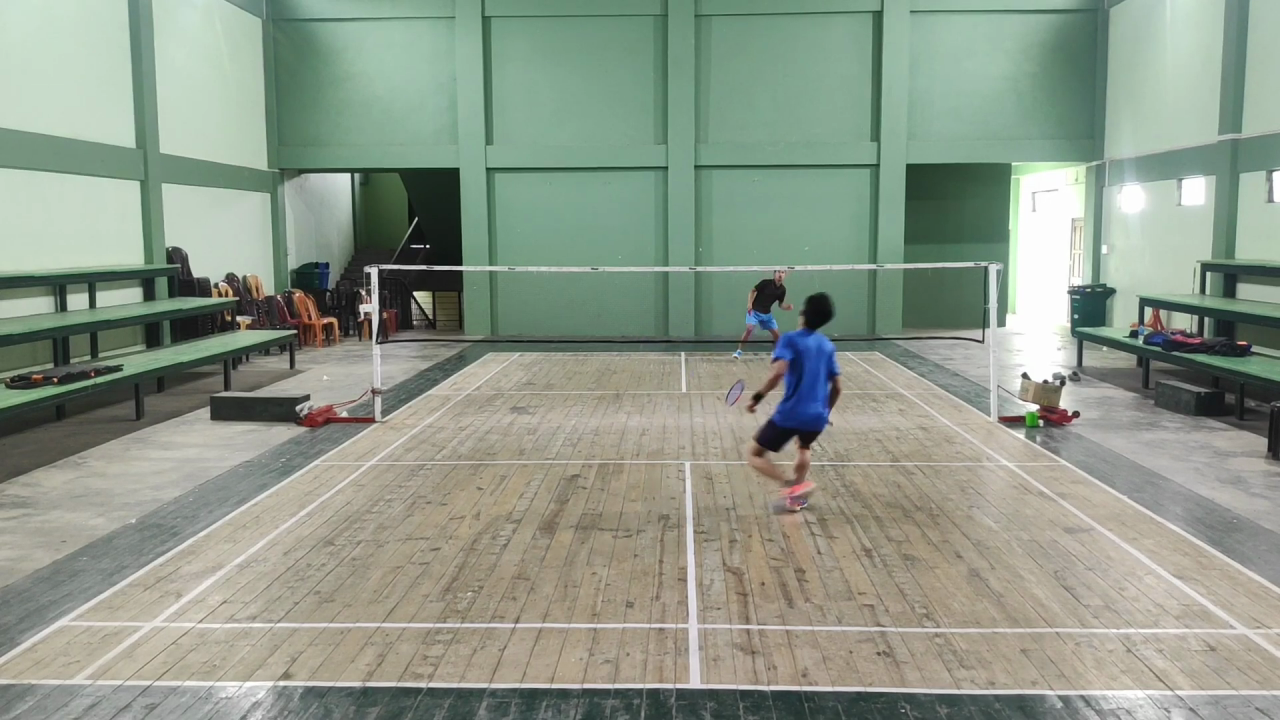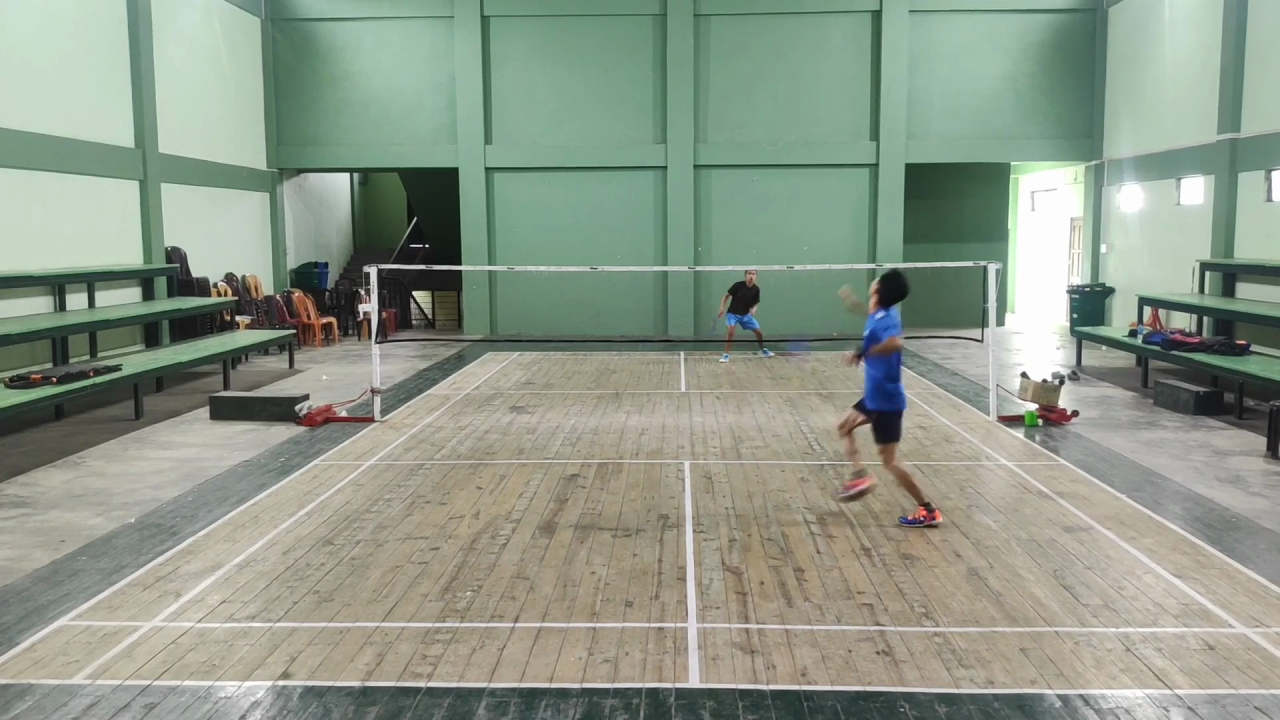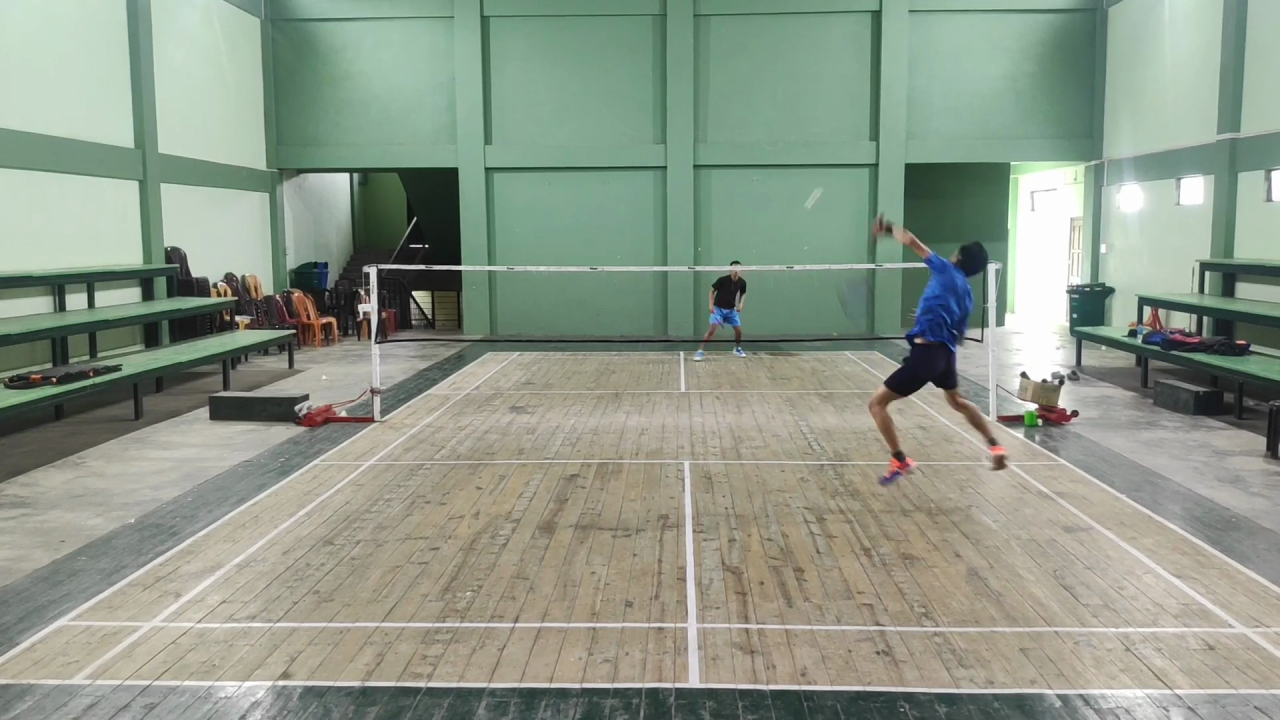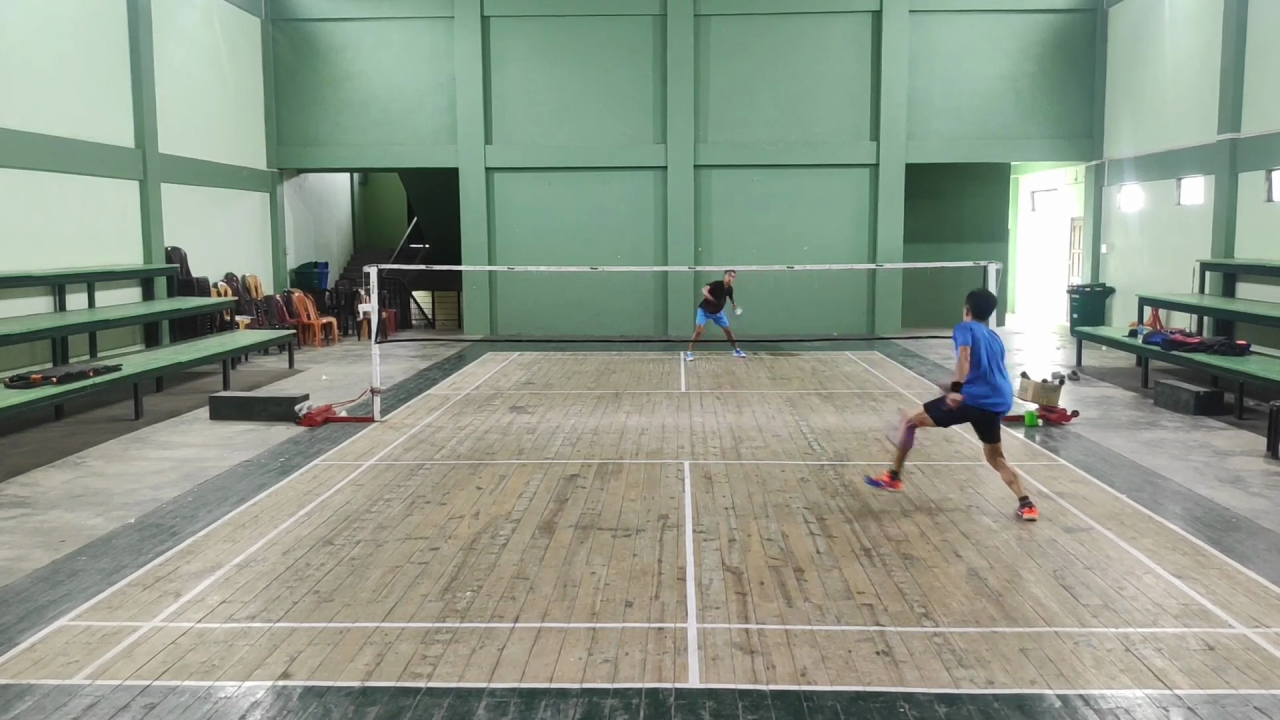
dt=0.3s
person 1, frame 1
left shoulder: (790, 339)
right shoulder: (827, 346)
left elbow: (779, 372)
right elbow: (837, 388)
left wrist: (757, 397)
left hip: (791, 414)
right hip: (817, 417)
left knee: (754, 456)
right knee: (803, 449)
left ankle: (794, 486)
right ankle: (795, 497)
person 1, frame 2
left shoulder: (885, 321)
right shoulder: (886, 314)
left elbow: (895, 344)
left wrist: (862, 353)
left hip: (886, 400)
right hip: (876, 396)
left knee: (889, 462)
right knee: (845, 428)
left ankle: (928, 511)
right ankle: (860, 476)
person 1, frame 3
left shoulder: (946, 272)
right shoulder: (966, 296)
left elbow: (913, 243)
left wrist: (887, 227)
left hip: (924, 353)
right hip: (945, 354)
left knee: (877, 404)
right knee: (957, 402)
left ankle: (899, 460)
right ankle: (994, 447)
person 1, frame 4
left shoulder: (966, 329)
right shoulder: (995, 339)
left elbow: (965, 357)
left wrist: (957, 388)
left hip: (970, 399)
right hip: (996, 405)
left knee: (910, 421)
right knee: (996, 458)
left ankle: (893, 477)
right ankle: (1026, 504)
